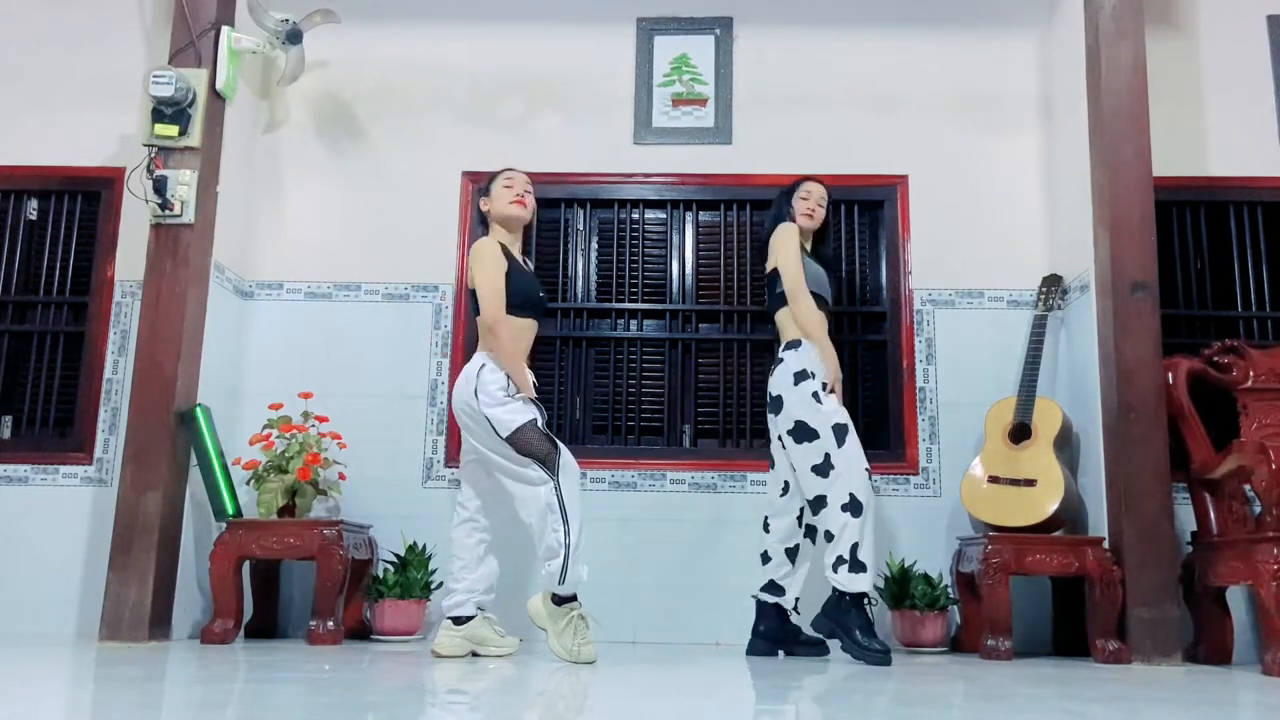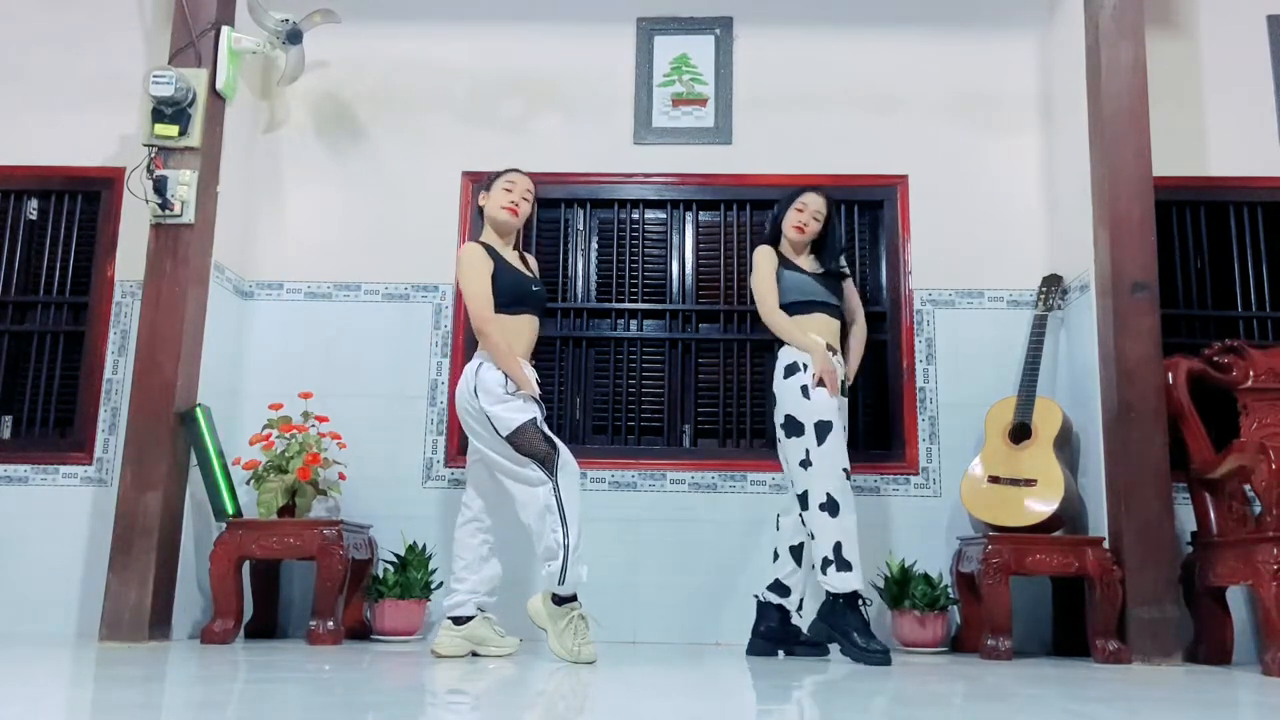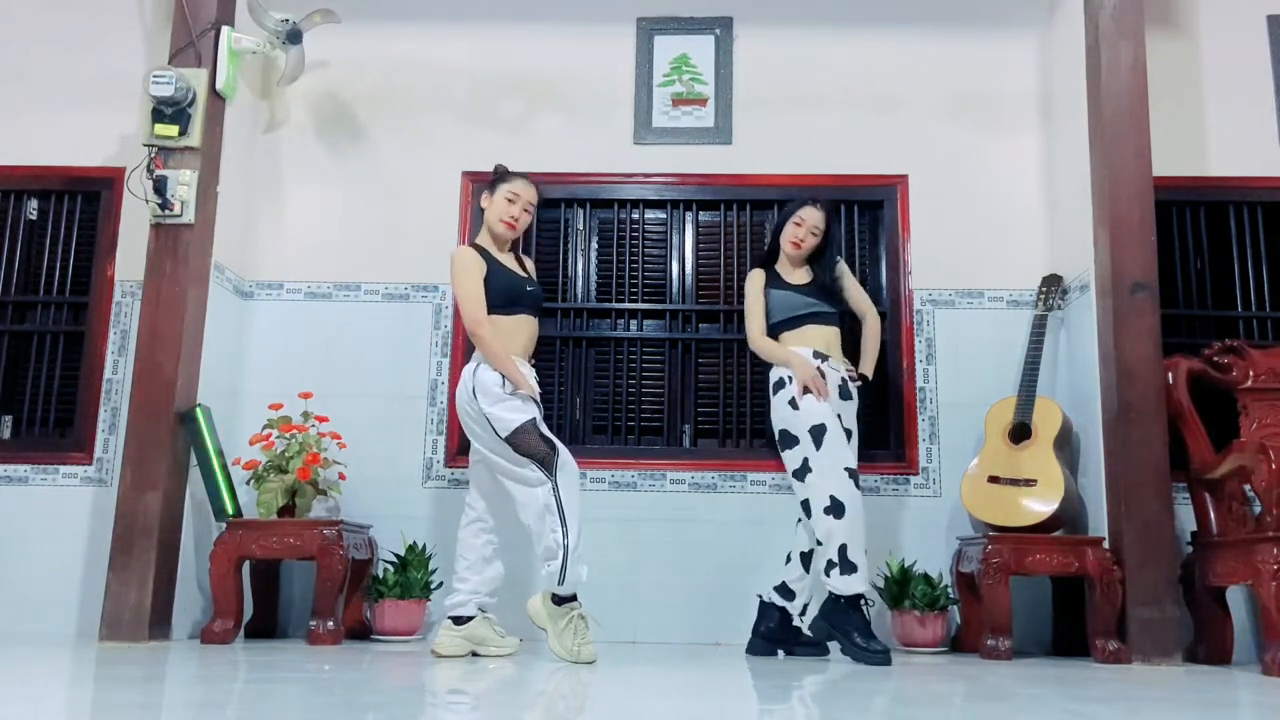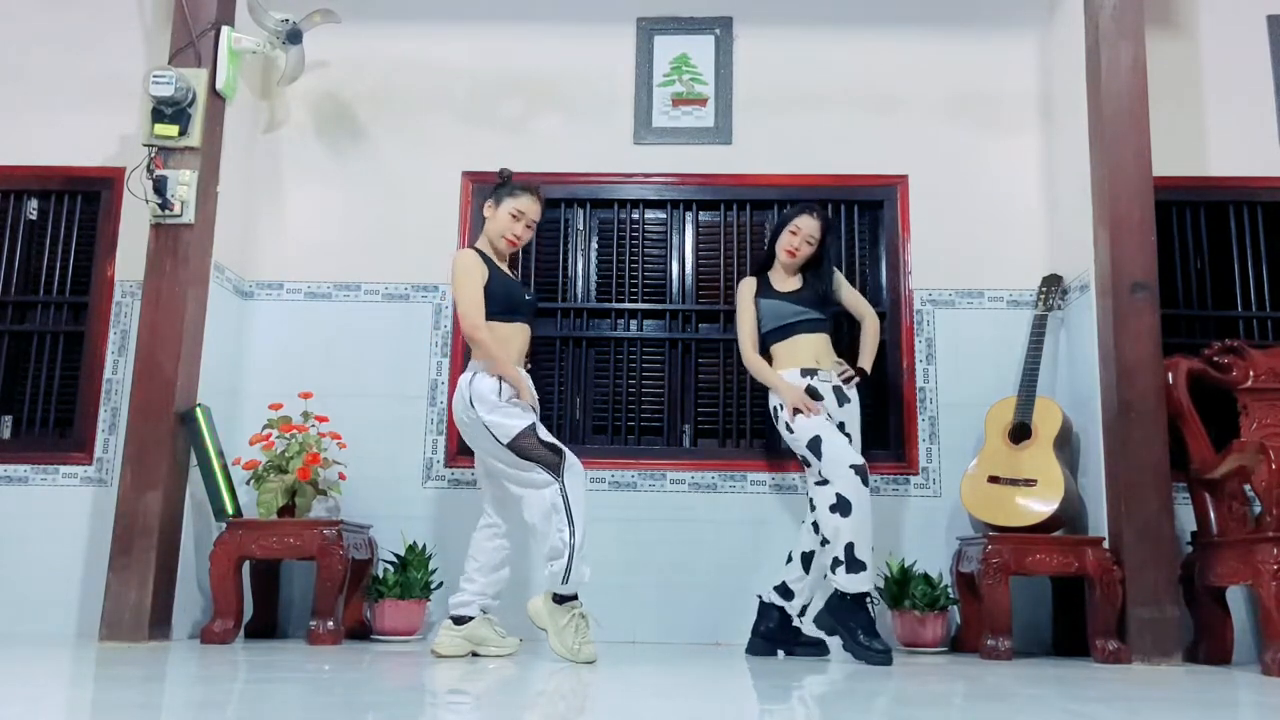
dt=0.3s
person 1, frame 1
left shoulder: (521, 260)
right shoulder: (488, 248)
right elbow: (494, 321)
left wrist: (522, 385)
right wrist: (525, 386)
left hip: (494, 389)
right hip: (491, 384)
left knee: (474, 504)
right knee: (557, 473)
left ankle: (462, 620)
right ankle: (561, 597)
person 1, frame 2
left shoulder: (527, 261)
right shoulder: (474, 252)
right elbow: (484, 324)
left wrist: (527, 383)
right wrist: (526, 382)
left hip: (507, 386)
right hip: (493, 382)
left knee: (480, 504)
right knee: (556, 473)
left ankle: (463, 619)
right ankle: (561, 598)
person 1, frame 3
left shoulder: (525, 265)
right shoulder: (469, 256)
right elbow: (477, 326)
left wrist: (527, 386)
right wrist: (521, 382)
left hip: (512, 388)
right hip: (492, 385)
left knee: (483, 505)
right knee: (556, 473)
left ankle: (463, 620)
right ankle: (561, 598)
person 1, frame 4
left shoulder: (511, 274)
right shoulder: (469, 259)
right elbow: (474, 330)
left wrist: (523, 390)
right wrist: (521, 386)
left hip: (506, 395)
right hip: (489, 391)
left knee: (499, 512)
right knee: (563, 475)
left ankle: (465, 621)
right ankle: (563, 599)
person 2, frame 1
left shoulder: (814, 255)
right shoulder: (784, 232)
right elbow: (797, 296)
right wrist: (830, 362)
left hip: (799, 374)
right hip: (804, 368)
left knee: (795, 497)
right knee: (847, 478)
left ankle: (772, 619)
right ankle: (846, 604)
person 2, frame 2
left shoulder: (831, 262)
right shoulder: (767, 253)
left elbow: (857, 320)
right elbow: (769, 312)
left wrist: (848, 371)
right wrist: (817, 351)
left hip: (828, 374)
right hip: (802, 364)
left knee: (809, 493)
right knee: (827, 479)
left ankle: (773, 617)
right ankle: (842, 605)
person 2, frame 3
left shoulder: (832, 270)
right shoulder: (760, 276)
left elbow: (870, 316)
right elbow: (756, 337)
left wrist: (865, 371)
right wrist: (799, 366)
left hip: (838, 384)
right hip: (793, 378)
left knee: (825, 497)
right knee: (834, 481)
left ankle: (776, 616)
right ankle: (845, 603)
person 2, frame 4
left shoulder: (826, 278)
right shoulder: (752, 285)
left elbow: (869, 318)
right elbow: (749, 353)
left wrist: (863, 369)
right wrist: (786, 389)
left hip: (837, 390)
right hip: (791, 393)
left knee: (830, 507)
right knee: (848, 473)
left ankle: (776, 617)
right ankle: (851, 600)
